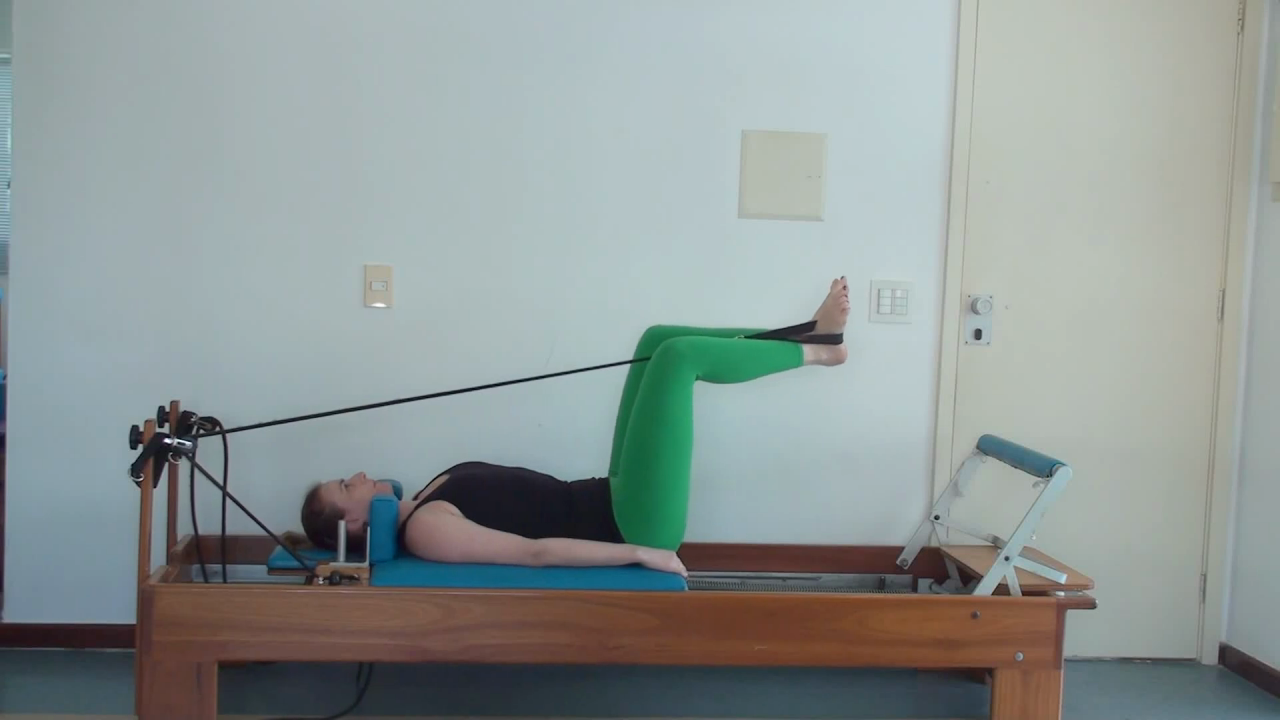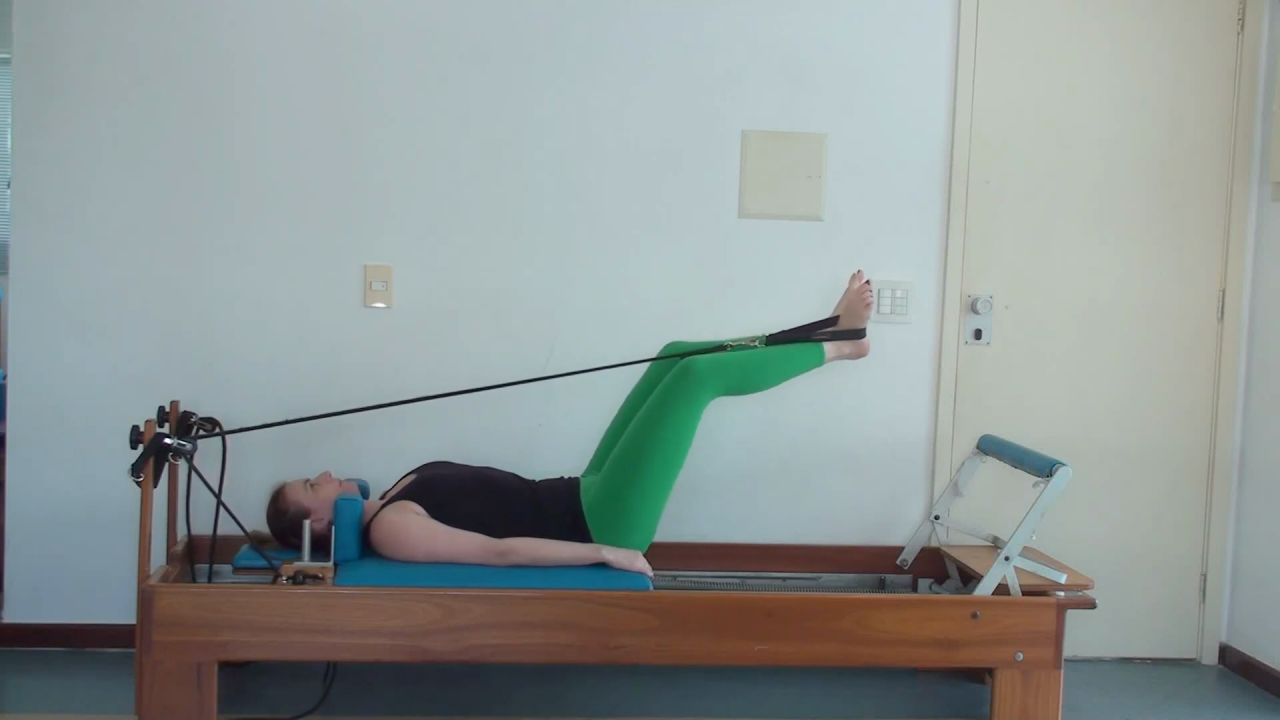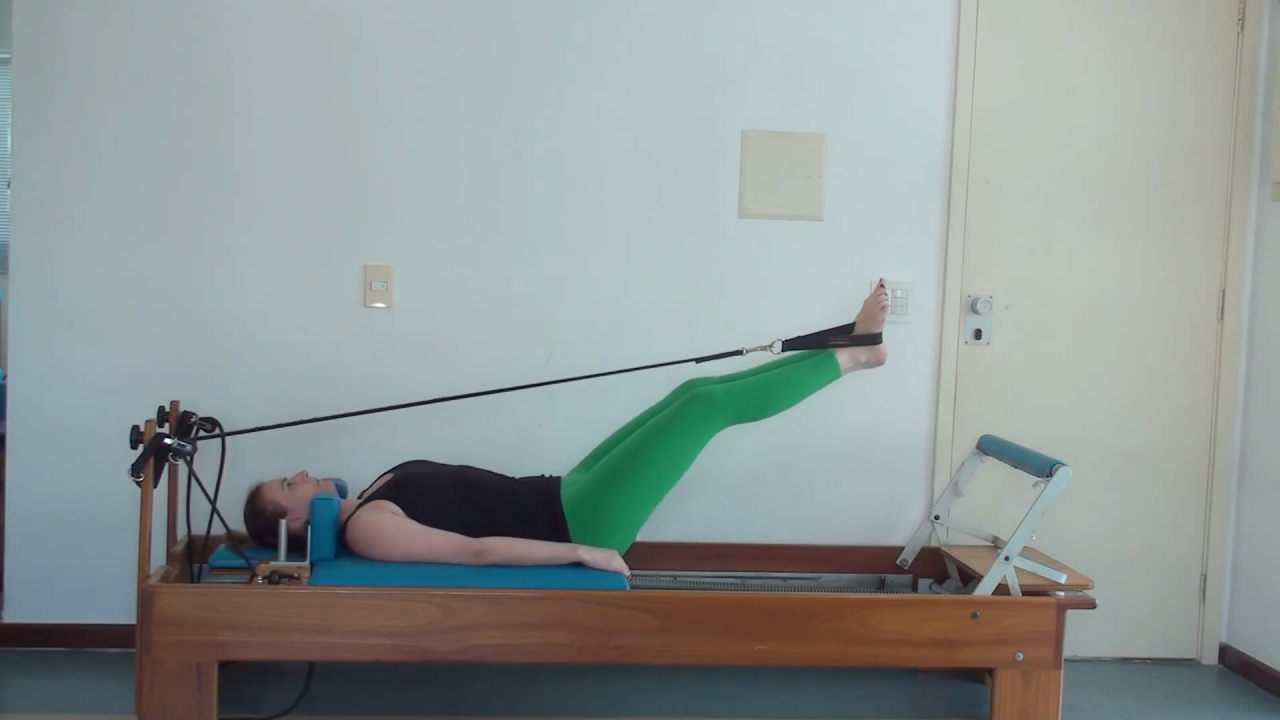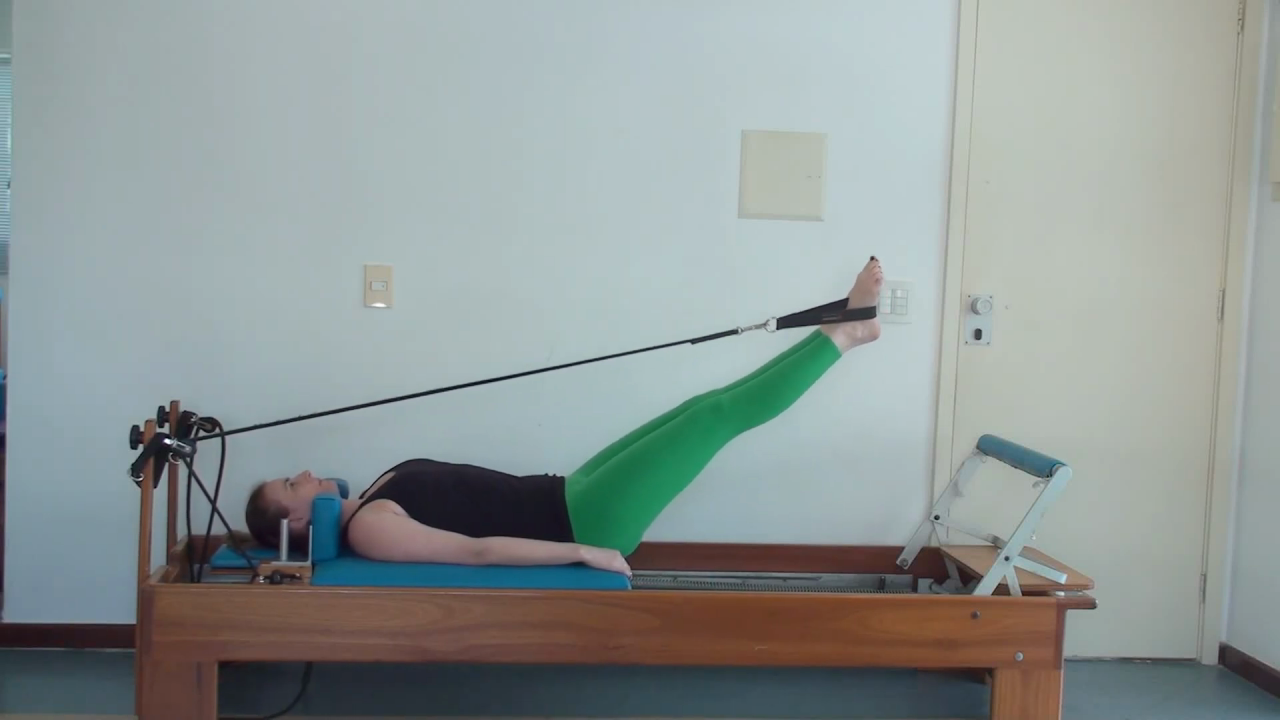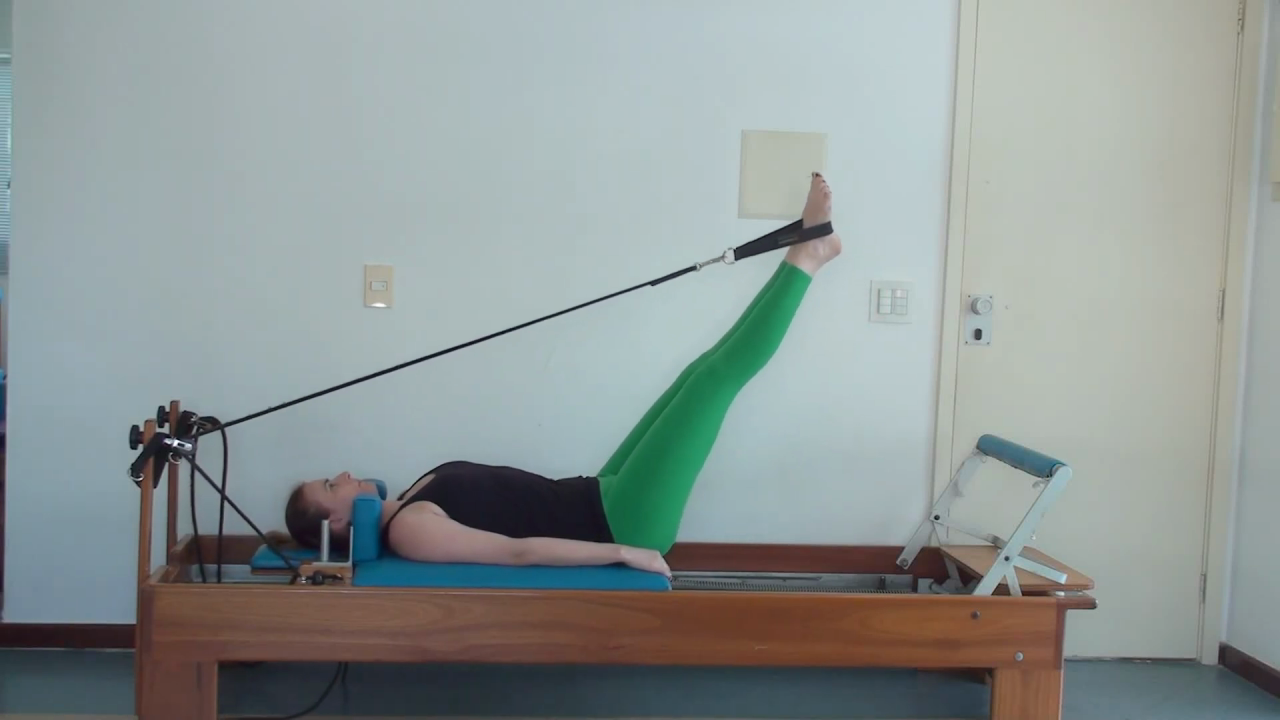
dt=1s
person 1, frame 1
left shoulder: (429, 501)
right shoulder: (424, 531)
right elbow: (534, 553)
right wrist: (640, 553)
left hip: (613, 500)
right hip: (630, 525)
left knee: (660, 340)
right knee: (679, 354)
left ankle: (807, 338)
right ankle: (813, 351)
person 1, frame 2
left shoulder: (395, 501)
right shoulder: (389, 531)
right elbow: (498, 550)
right wrist: (604, 552)
left hip: (582, 496)
right hip: (599, 523)
left knee: (678, 355)
right knee: (697, 375)
left ankle: (827, 334)
right ankle: (834, 348)
person 1, frame 3
left shoulder: (373, 499)
right shoulder: (367, 530)
right elbow: (475, 550)
right wrist: (581, 551)
left hip: (564, 496)
right hip: (575, 522)
left knee: (695, 391)
right knee: (709, 404)
left ankle: (848, 346)
right ankle: (850, 357)
person 1, frame 4
left shoulder: (377, 497)
right shoulder: (368, 529)
right elbow: (476, 549)
right wrist: (581, 552)
left hip: (565, 496)
right hip: (577, 523)
left knee: (707, 406)
right knee: (718, 415)
left ankle: (840, 331)
right ankle: (839, 335)
person 1, frame 5
left shoulder: (415, 501)
right shoulder: (409, 532)
right elbow: (516, 551)
right wrist: (621, 552)
left hip: (600, 497)
right hip: (618, 522)
left knee: (706, 371)
right knee: (718, 375)
left ankle: (805, 254)
right ankle: (803, 259)
